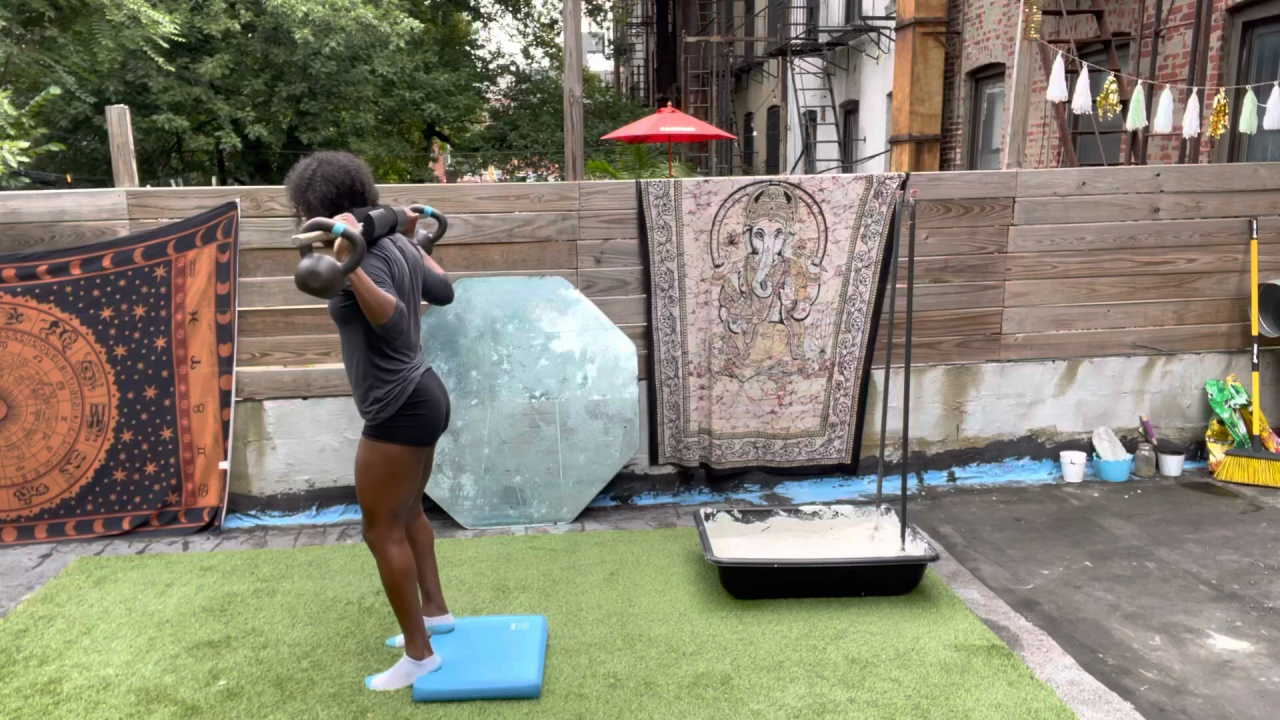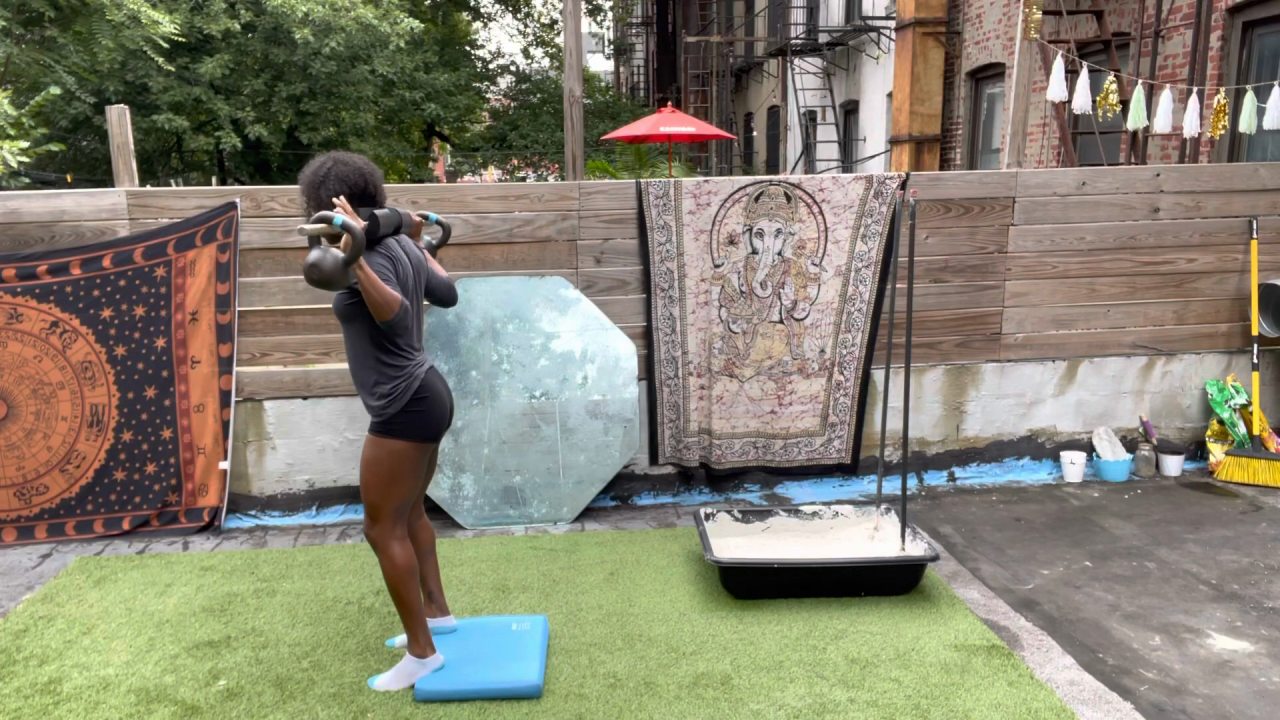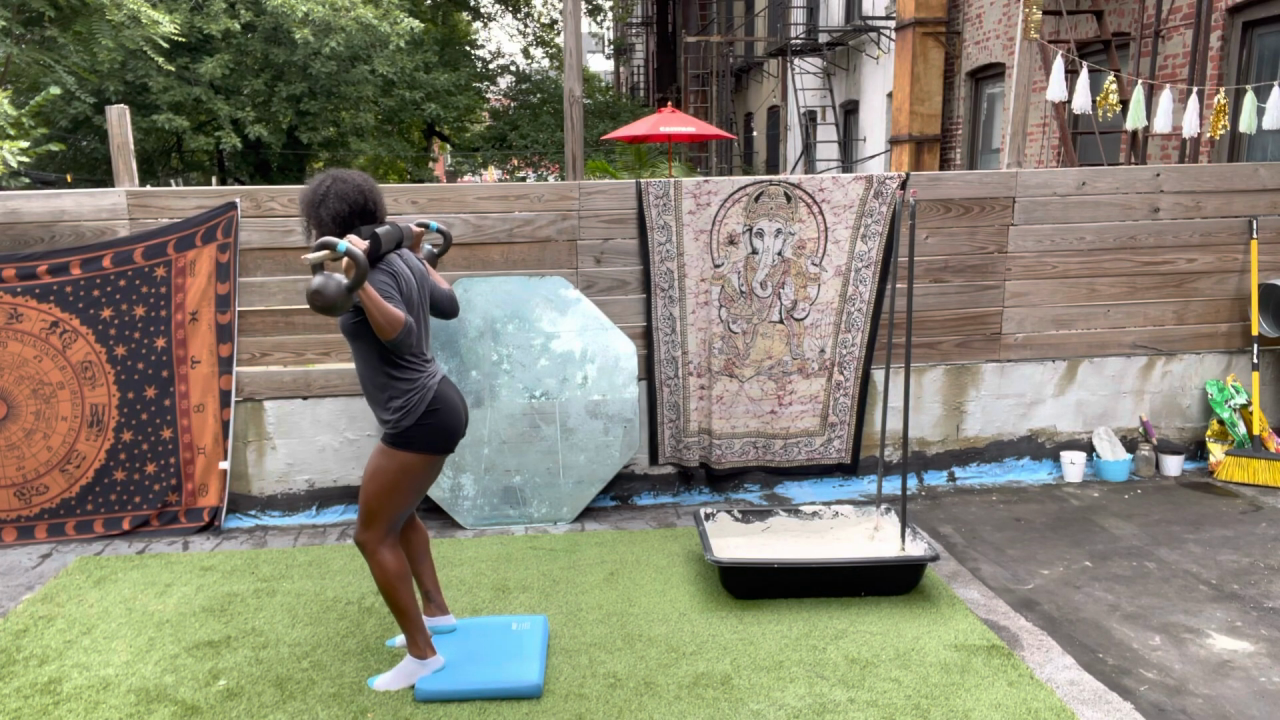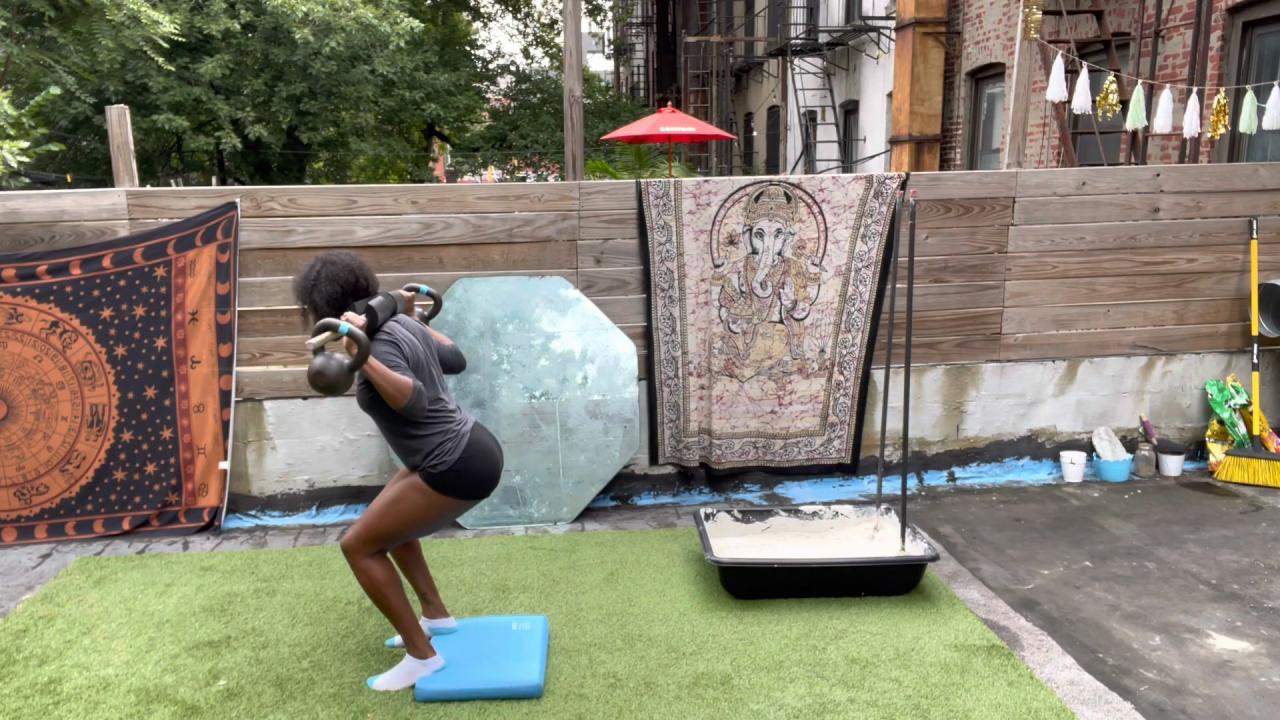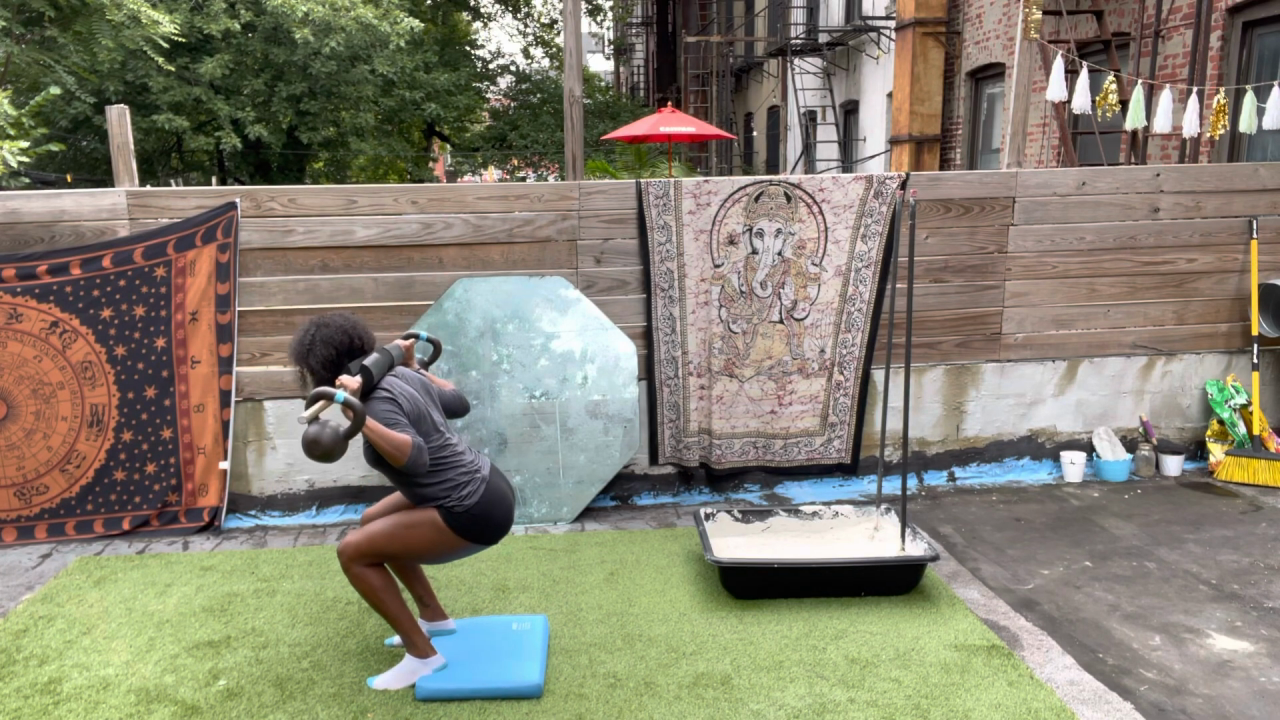
dt=1s
person 1, frame 1
left shoulder: (369, 255)
right shoulder: (395, 245)
left elbow: (392, 320)
right elbow: (444, 292)
left wrist: (347, 265)
left hip: (399, 411)
right hip: (421, 398)
left knee: (382, 532)
right knee: (406, 514)
left ankle: (419, 654)
right ankle: (436, 611)
person 1, frame 2
left shoulder: (373, 253)
right shoulder: (400, 246)
left elbow: (396, 317)
right elbow: (448, 294)
left wrist: (355, 260)
left hip: (404, 408)
right hip: (425, 396)
left knee: (383, 529)
right knee: (408, 513)
left ankle: (422, 652)
right ankle: (437, 613)
person 1, frame 3
left shoulder: (375, 271)
right shoulder: (401, 260)
left elbow: (403, 336)
right elbow: (449, 306)
left wrist: (358, 285)
left hip: (419, 421)
right hip: (439, 407)
left knee: (373, 536)
right knee: (397, 514)
left ankle: (422, 654)
right ankle: (437, 612)
person 1, frame 4
left shoulder: (378, 344)
right shoulder: (401, 326)
left elbow: (416, 403)
right elbow: (456, 360)
left wrist: (361, 359)
left hip: (459, 469)
right hip: (470, 450)
left knee: (359, 544)
right knee: (385, 520)
left ankle: (422, 655)
right ankle: (436, 615)
person 1, frame 5
left shoulder: (378, 403)
right shoulder: (403, 377)
left elbow: (416, 459)
right elbow: (459, 404)
left wrist: (360, 420)
left hip: (475, 514)
right hip: (484, 489)
left knee: (354, 551)
right knee: (372, 525)
left ankle: (422, 654)
right ankle: (434, 617)
